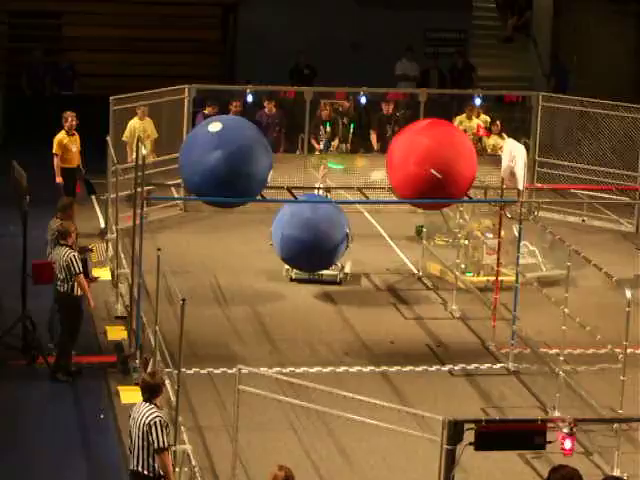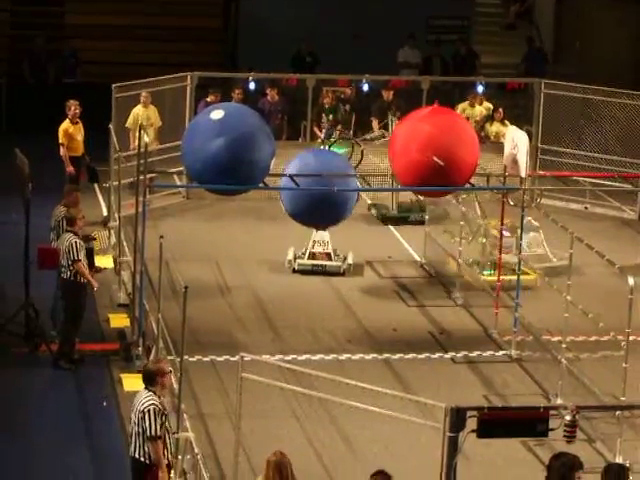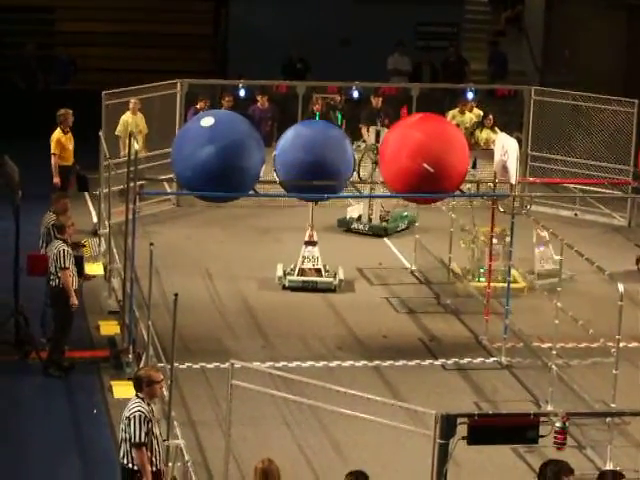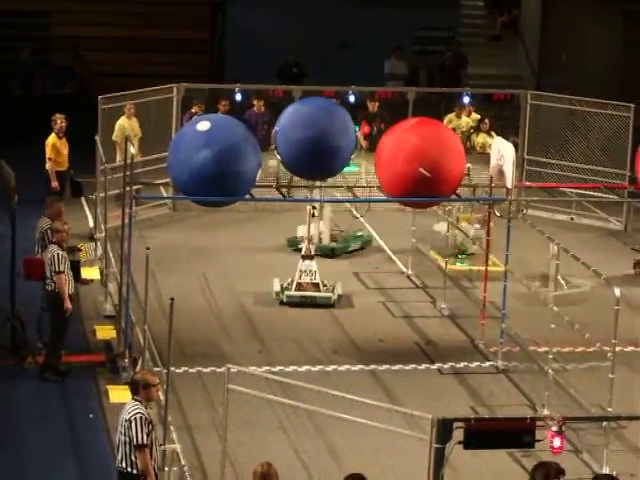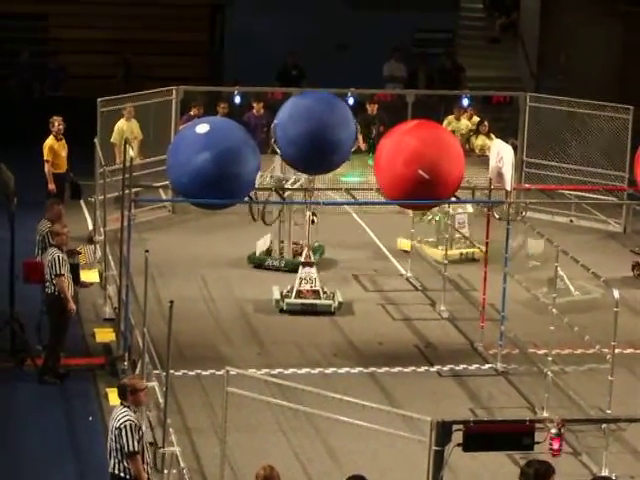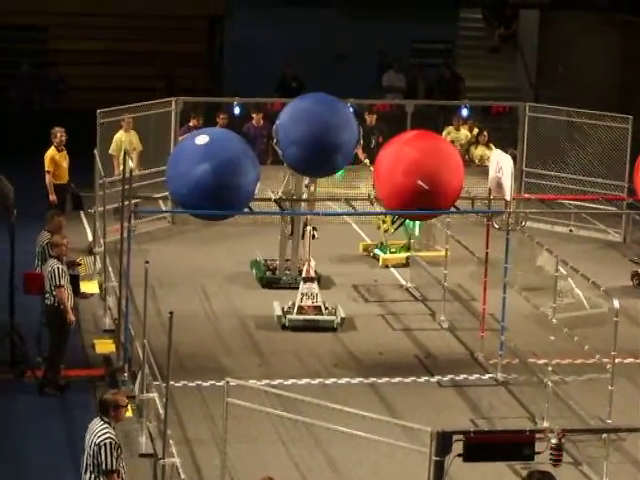
dt=0.7s
person 1, frame 1
left shoulder: (56, 251)
right shoulder: (72, 255)
right elbow: (79, 279)
right wrist: (90, 298)
left hip: (61, 294)
right hip: (71, 297)
left knee: (67, 331)
right knee: (69, 333)
left ankle: (65, 365)
right ankle: (58, 369)
person 1, frame 2
left shoulder: (64, 237)
right shoulder: (75, 241)
right elbow: (78, 266)
right wrist: (92, 281)
left hip: (66, 280)
right hip: (75, 284)
left knee: (71, 319)
right knee: (72, 321)
left ankle: (68, 352)
right ankle: (61, 356)
person 1, frame 3
left shoulder: (54, 244)
right shoulder: (63, 249)
right elbow: (65, 274)
right wrist: (72, 296)
left hip: (55, 288)
right hip: (62, 292)
left knee: (61, 327)
right knee: (62, 328)
left ankle: (58, 360)
right ankle: (51, 364)
person 1, frame 4
left shoulder: (53, 249)
right shoulder: (57, 253)
right elbow: (59, 278)
right wrist: (66, 300)
left hip: (54, 294)
right hip: (58, 296)
left knee: (58, 332)
right knee: (58, 333)
left ankle: (54, 365)
right ankle: (46, 369)
person 1, frame 5
left shoulder: (52, 252)
right shoulder: (58, 256)
right elbow: (60, 280)
right wrist: (70, 301)
left hip: (53, 296)
right hip: (58, 299)
left knee: (57, 335)
right knee: (57, 336)
left ankle: (53, 368)
right ankle: (46, 372)
person 1, frame 6
left shoulder: (52, 263)
right shoulder: (57, 267)
right elbow: (60, 292)
right wrist: (69, 313)
left hip: (53, 308)
right hip: (58, 310)
left knee: (57, 346)
right knee: (57, 348)
left ankle: (53, 380)
right ankle: (46, 383)
